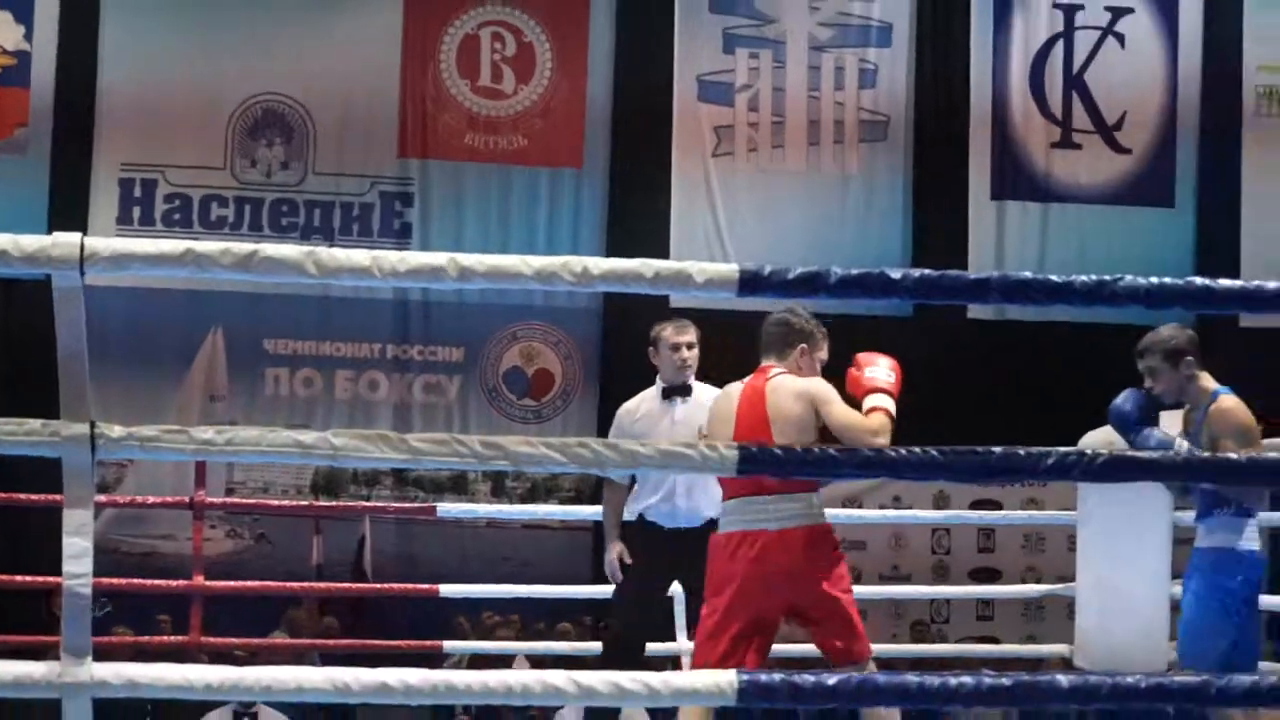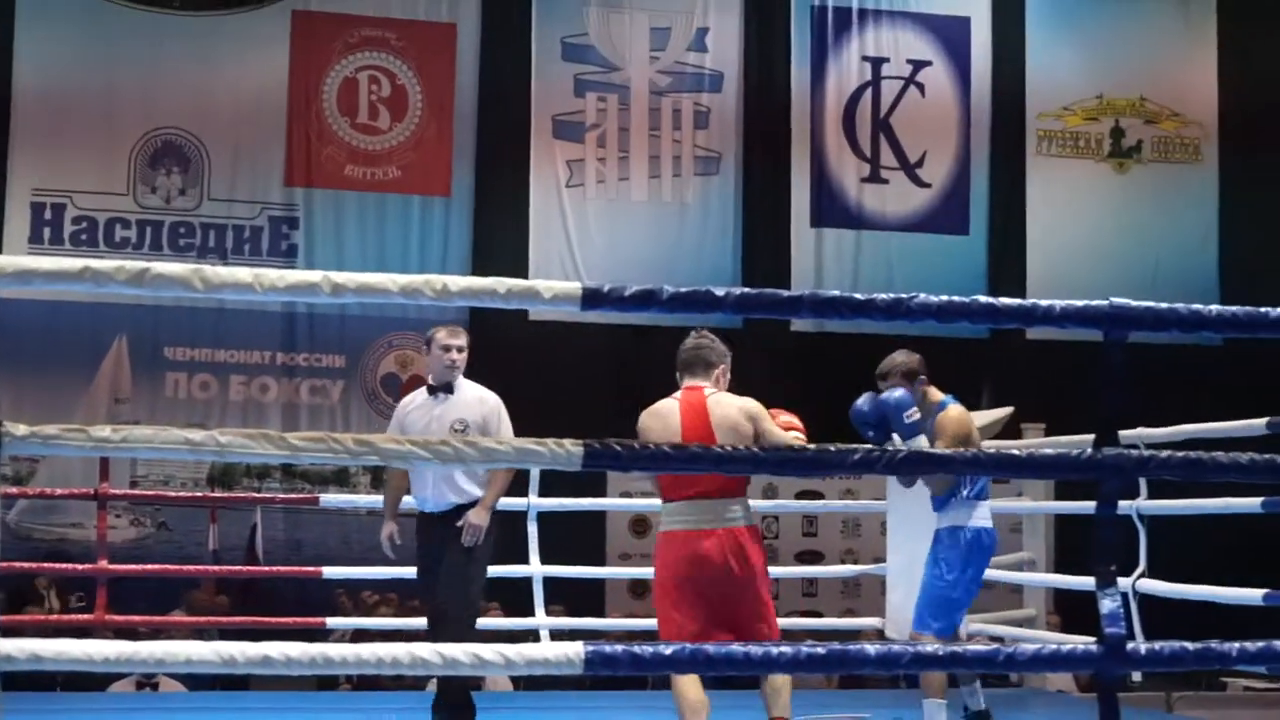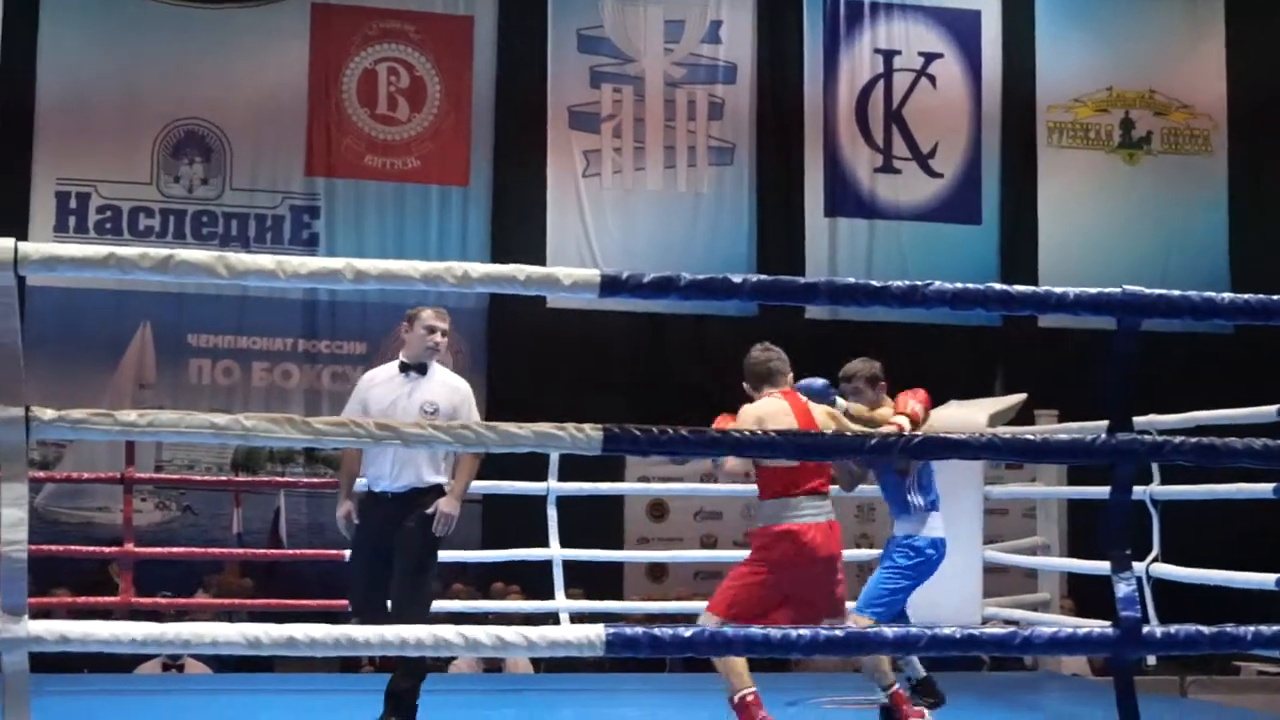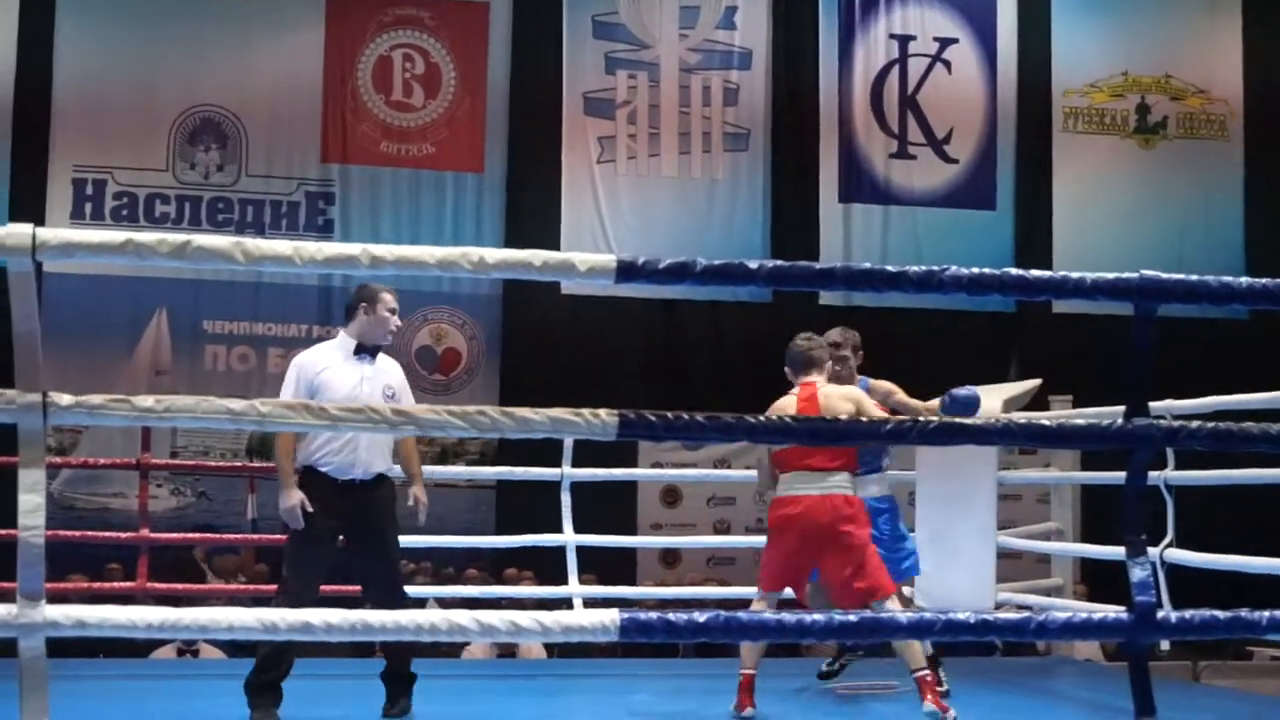
dt=0.5s
person 1, frame 1
right shoulder: (632, 413)
right elbow: (616, 482)
right wrist: (613, 540)
left hip: (703, 538)
right hip: (648, 535)
right knee: (626, 633)
right ankle: (603, 711)
person 1, frame 2
left shoulder: (485, 401)
right shoulder: (409, 406)
right elbow: (397, 466)
left wrist: (485, 508)
right wrist: (389, 518)
left hip: (468, 521)
right hip: (429, 521)
left knee: (456, 613)
right knee: (439, 617)
person 1, frame 3
left shoulder: (454, 387)
right shoulder: (372, 381)
left elbow: (470, 448)
left wrist: (454, 495)
right wrist: (344, 495)
left hip: (421, 505)
right hip: (375, 502)
left knee: (409, 605)
right knee: (364, 599)
right ankle: (402, 683)
person 1, frame 4
left shoulder: (392, 371)
right shoulder: (312, 361)
left elbow: (405, 431)
right elbow: (286, 427)
left wrist: (417, 482)
right wrist: (287, 486)
left hip: (373, 492)
right hip: (320, 490)
left knee: (388, 590)
right knee: (295, 592)
person 2, frame 1
left shoulder: (721, 402)
right shoulder: (808, 391)
right elbow: (872, 441)
right wrist: (879, 395)
left hip: (737, 547)
right hip: (801, 543)
right knee: (858, 666)
person 2, frame 2
left shoulder: (651, 417)
right shoulder: (744, 409)
right wrist: (791, 432)
left hip: (681, 546)
right hip: (736, 542)
right knee: (768, 648)
person 2, frame 3
left shoulder: (753, 414)
right shoulder: (826, 412)
left elbow: (733, 470)
left hip: (780, 540)
right hip: (823, 535)
left knee: (714, 625)
right knee: (836, 625)
person 2, frame 4
left shoulder: (777, 409)
right shoulder: (849, 396)
left elbow: (766, 478)
left hip: (788, 509)
right hip: (838, 509)
left knee: (766, 598)
right knee: (885, 602)
person 3, frame 1
left shoulder: (1226, 412)
right shoulder: (1192, 412)
left elbow: (1255, 496)
right wrist: (1145, 443)
left hip: (1228, 557)
right hip: (1212, 552)
left knee: (1193, 668)
person 3, frame 2
left shoulder: (951, 417)
right shoulder: (923, 416)
left elbow: (938, 484)
right elbow: (908, 479)
left wrist: (912, 434)
right wrist: (881, 442)
left hip: (964, 533)
right hip: (959, 533)
left knee: (925, 636)
right knee: (942, 631)
person 3, frame 3
left shoulder: (889, 417)
left wrist: (838, 403)
left hip: (918, 540)
right hip: (911, 537)
left knee: (862, 623)
right knee: (885, 619)
right ankle: (921, 684)
person 3, frame 4
left shoulder: (878, 390)
left elbow: (922, 411)
left wrist: (947, 402)
left hip: (874, 501)
left knee: (901, 586)
right knee: (816, 586)
left ankle: (929, 662)
right ankle: (844, 644)
